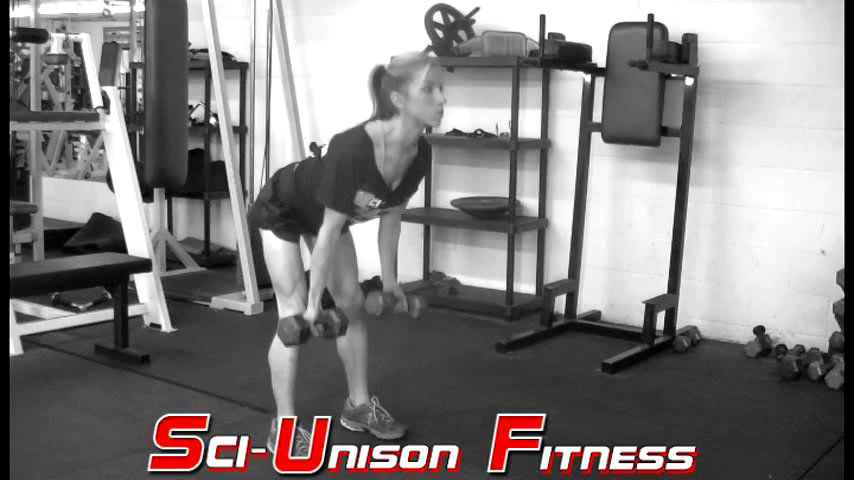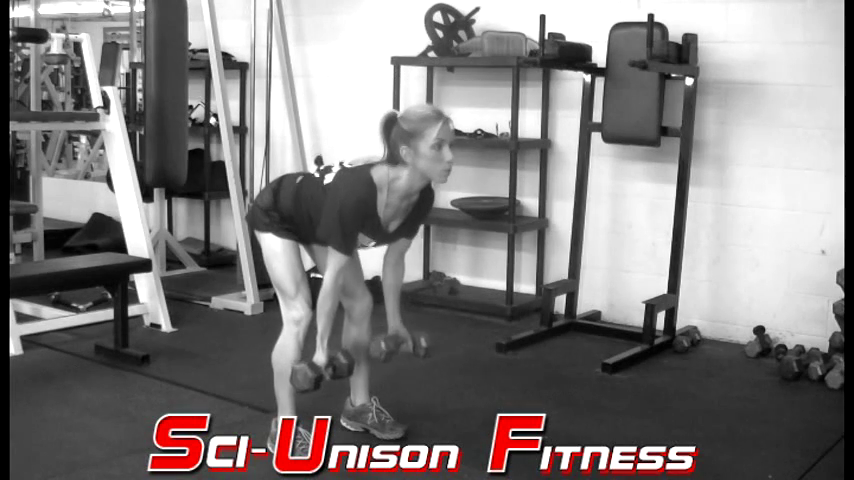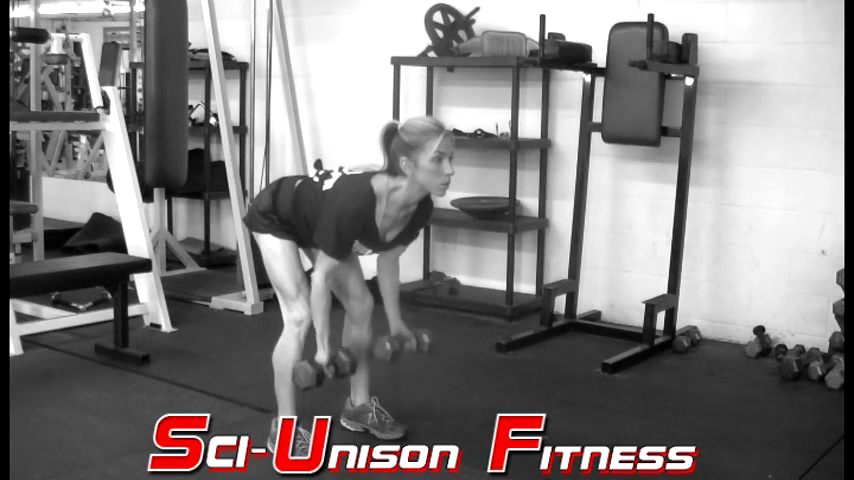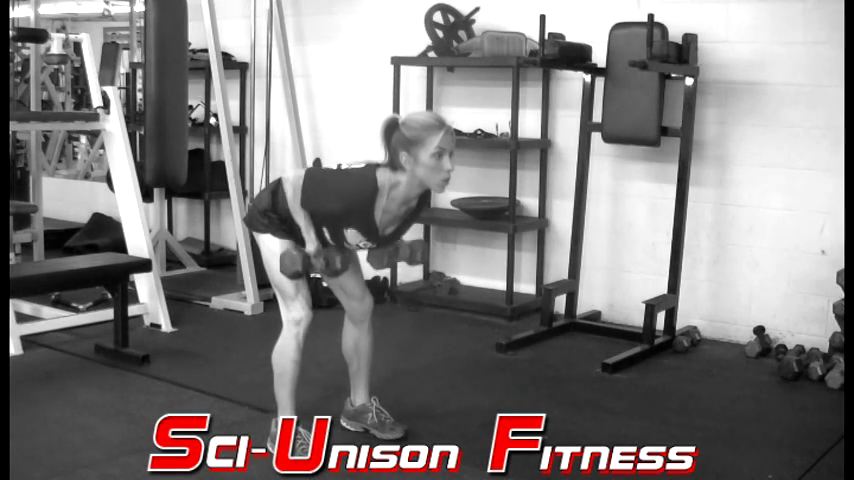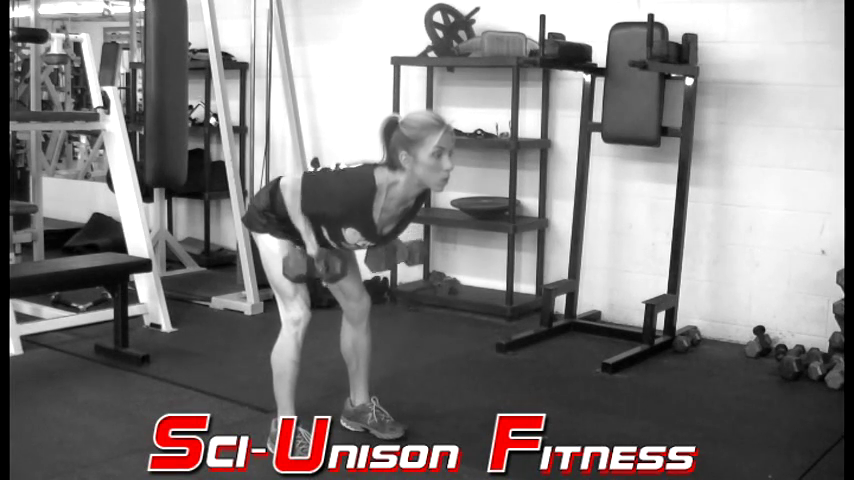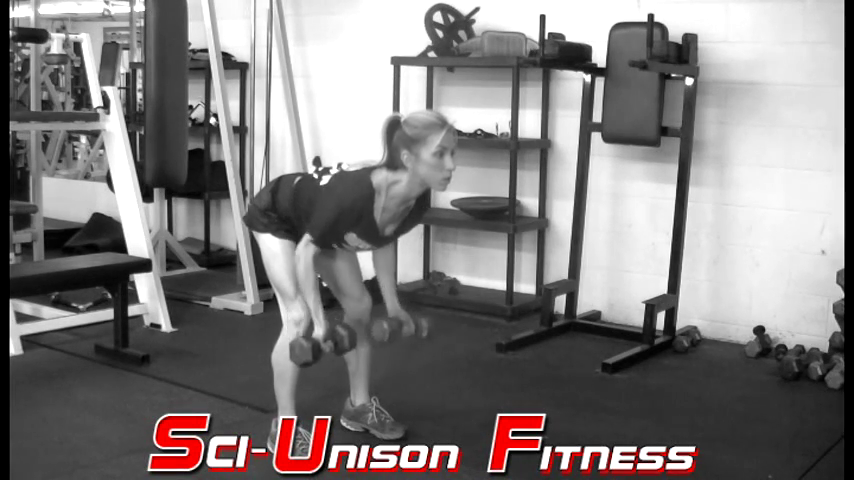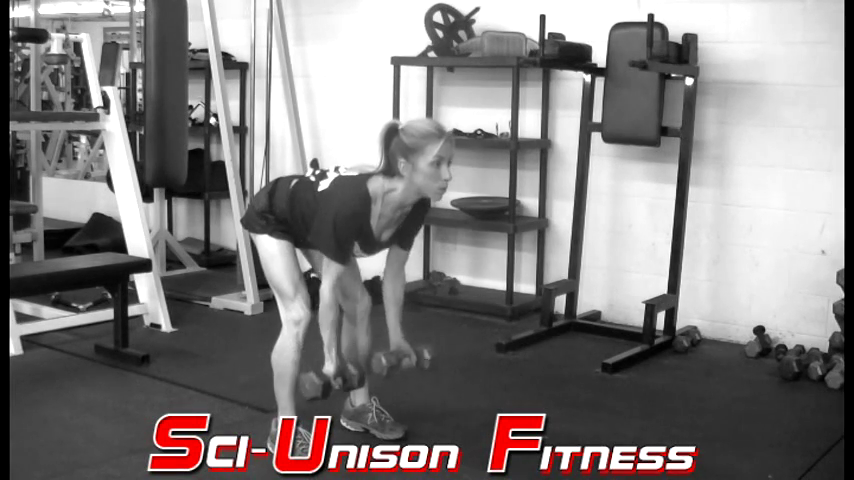
dt=0.5s
person 1, frame 1
left shoulder: (419, 153)
right shoulder: (353, 149)
left elbow: (390, 217)
right elbow: (329, 230)
left wrist: (389, 279)
right wrist: (314, 302)
left hip: (324, 212)
right hip: (280, 211)
left knee: (352, 303)
right knee: (293, 311)
left ankle: (359, 405)
right ankle: (282, 427)
person 1, frame 2
left shoulder: (420, 197)
right shoulder: (357, 192)
left elbow: (394, 258)
right elbow: (335, 273)
left wrist: (394, 320)
right wrist: (322, 346)
left hip: (319, 219)
right hip: (278, 216)
left knee: (360, 303)
right knee: (299, 313)
left ankle: (359, 405)
person 1, frame 3
left shoulder: (420, 207)
right shoulder: (357, 201)
left elbow: (387, 256)
right elbow: (323, 272)
left wrist: (395, 321)
right wrist: (322, 347)
left hip: (317, 222)
right hip: (276, 217)
left knee: (361, 305)
right knee: (299, 315)
left ankle: (359, 406)
right ankle: (284, 427)
person 1, frame 4
left shoulder: (418, 199)
right shoulder: (359, 188)
right elbow: (292, 180)
left wrist: (389, 242)
right wrist: (309, 238)
left hip: (323, 221)
right hip: (277, 217)
left knee: (360, 305)
right knee: (298, 315)
left ankle: (359, 406)
person 1, frame 5
left shoulder: (416, 195)
right shoulder: (359, 187)
right elbow: (290, 184)
left wrist: (387, 238)
right wrist: (310, 242)
left hip: (323, 223)
right hip: (276, 216)
left knee: (358, 305)
right knee: (297, 314)
left ankle: (359, 406)
right ankle: (284, 427)
person 1, frame 6
left shoulder: (417, 200)
right shoulder: (355, 194)
left elbow: (382, 243)
right elbow: (305, 251)
left wrist: (392, 304)
right wrist: (319, 322)
left hip: (321, 222)
right hip: (277, 217)
left knee: (360, 306)
right knee: (298, 316)
left ankle: (359, 406)
person 1, frame 7
left shoulder: (416, 206)
right shoulder: (351, 202)
left elbow: (395, 270)
right elbow: (330, 282)
left wrist: (396, 337)
right wrist: (331, 357)
left hip: (315, 223)
right hip: (273, 218)
left knee: (360, 306)
right knee: (298, 315)
left ankle: (359, 406)
